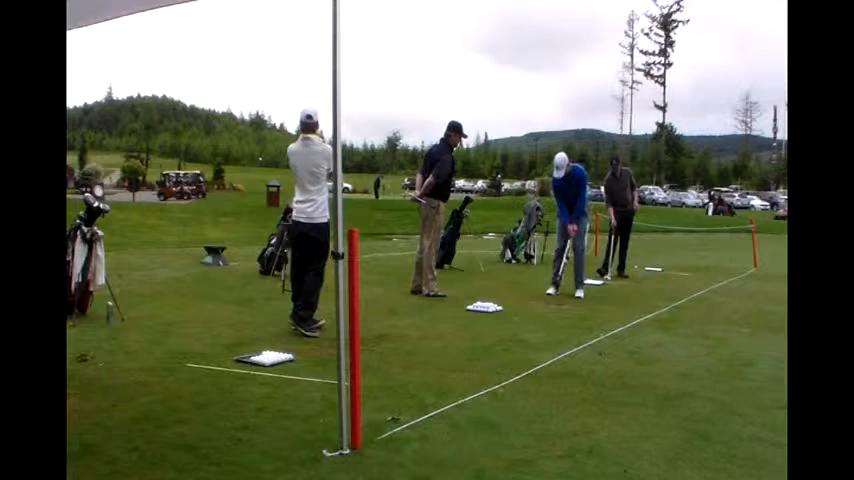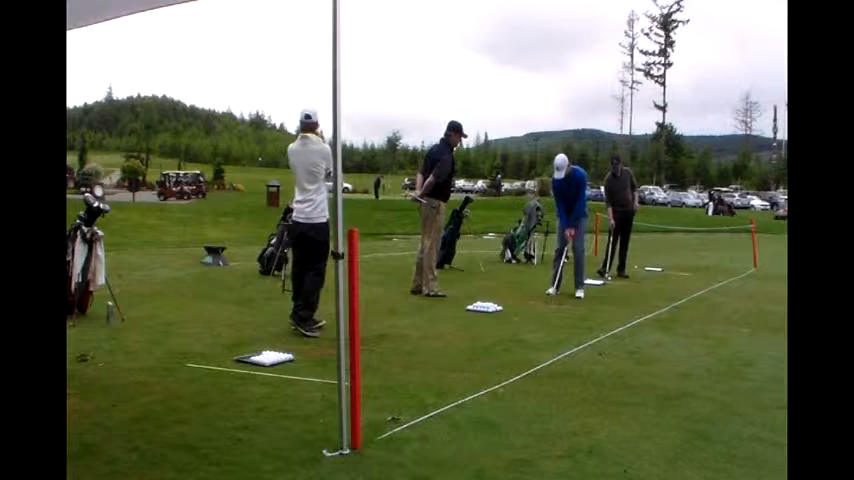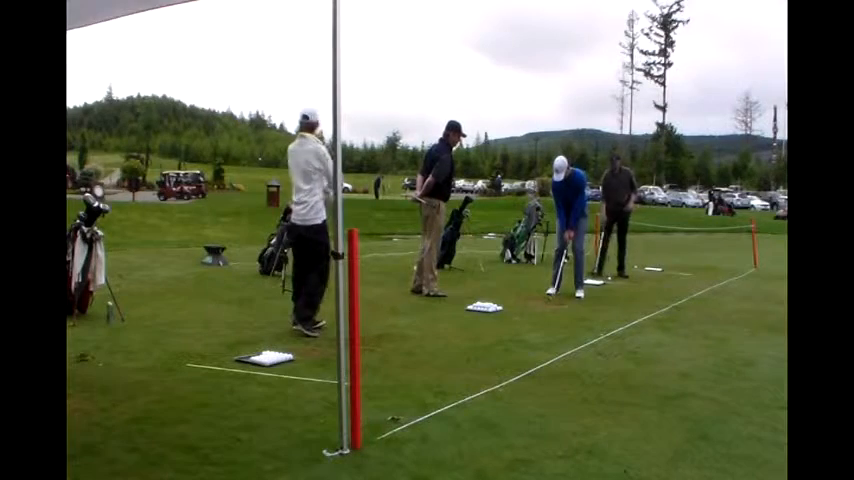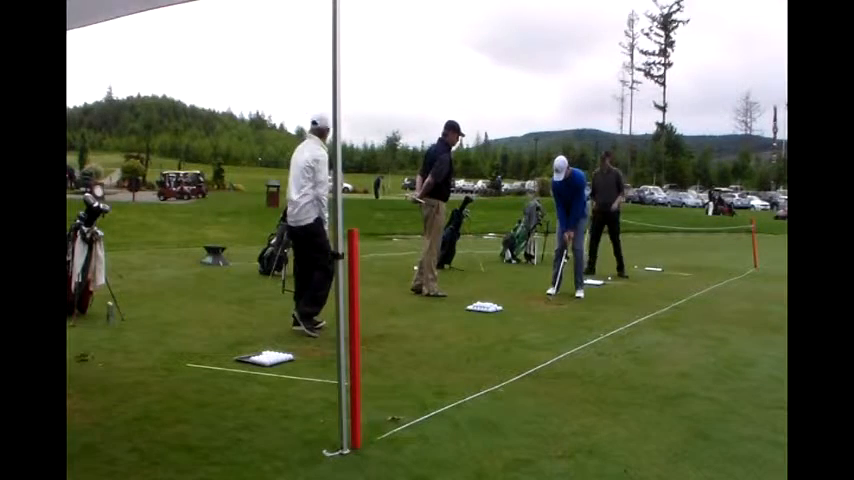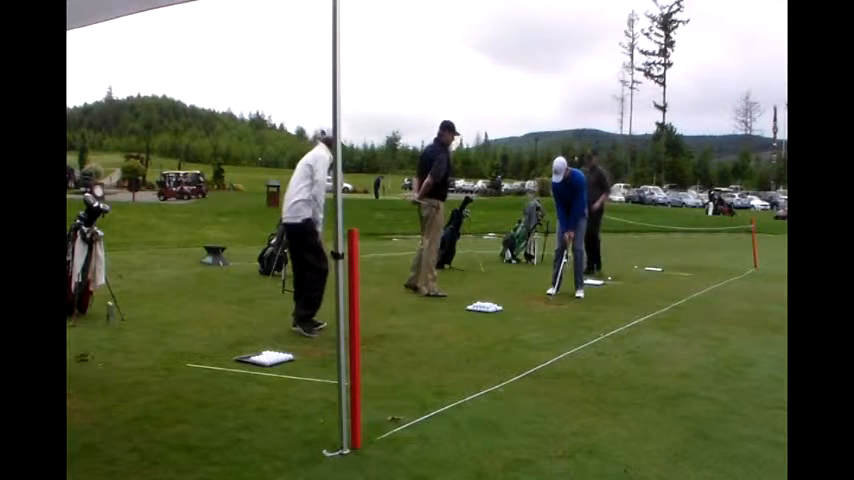
dt=0.3s
person 1, frame 1
left shoulder: (292, 150)
right shoulder: (325, 150)
left hip: (298, 218)
right hip: (318, 219)
left knee: (299, 268)
right knee: (314, 269)
left ankle: (301, 314)
right ankle: (303, 317)
person 1, frame 2
left shoulder: (292, 150)
right shoulder: (323, 149)
left hip: (298, 217)
right hip: (317, 218)
left knee: (300, 267)
right knee: (315, 269)
left ankle: (301, 315)
right ankle: (303, 317)
person 1, frame 3
left shoulder: (292, 149)
right shoulder: (318, 149)
right elbow: (331, 180)
left wrist: (319, 192)
right wrist: (327, 193)
left hip: (296, 217)
right hip: (314, 218)
left knee: (301, 268)
right knee: (319, 269)
left ankle: (301, 315)
right ankle: (304, 316)
person 1, frame 4
left shoulder: (300, 150)
right shoulder: (319, 152)
right elbow: (321, 190)
right wrist: (325, 223)
left hip: (293, 218)
right hip: (309, 217)
left knee: (303, 268)
right knee: (325, 265)
left ankle: (301, 315)
right ankle: (306, 313)
person 1, frame 5
left shoulder: (313, 154)
right shoulder: (323, 155)
right elbow: (317, 191)
left wrist: (314, 223)
right wrist: (319, 226)
left hip: (290, 217)
right hip: (301, 217)
left knee: (302, 267)
right knee: (318, 266)
left ankle: (302, 316)
right ankle: (303, 317)
person 2, frame 1
left shoulder: (434, 149)
right shoulder: (446, 155)
left elbow: (420, 173)
right elbow: (432, 179)
left wrist: (418, 192)
right wrist: (421, 194)
left hip: (426, 201)
right hip: (434, 203)
left knee: (424, 244)
right knee: (430, 245)
left ankle: (418, 284)
right ankle: (429, 287)
person 2, frame 2
left shoulder: (435, 149)
right shoulder: (446, 155)
left elbow: (421, 173)
right elbow: (433, 179)
left wrist: (418, 191)
right wrist: (421, 194)
left hip: (426, 201)
right hip: (435, 202)
left knee: (425, 244)
right knee: (431, 245)
left ankle: (418, 284)
right ankle: (430, 287)
person 2, frame 3
left shoulder: (434, 149)
right shoulder: (445, 154)
left elbow: (421, 173)
right elbow: (432, 179)
left wrist: (418, 192)
right wrist: (422, 194)
left hip: (427, 201)
right hip: (435, 202)
left knee: (426, 244)
right knee: (432, 245)
left ankle: (418, 284)
right ankle: (430, 287)
person 2, frame 4
left shoulder: (433, 149)
right shoulder: (444, 154)
left elbow: (421, 174)
right elbow: (432, 179)
left wrist: (418, 192)
right wrist: (421, 194)
left hip: (427, 201)
right hip: (435, 202)
left knee: (429, 244)
right knee: (432, 245)
left ankle: (419, 282)
right ankle: (430, 287)
person 2, frame 5
left shoulder: (428, 150)
right shoulder: (442, 154)
left elbow: (418, 175)
right elbow: (431, 179)
left wrist: (416, 194)
right wrist: (420, 196)
left hip: (424, 202)
right hip: (434, 202)
left knee: (425, 242)
right knee: (431, 244)
left ankle: (413, 280)
right ankle: (429, 287)
person 3, frame 1
left shoulder: (580, 173)
right shoulder: (556, 178)
left elbow: (581, 198)
right elbow: (561, 202)
left wrist: (574, 222)
right wrist: (568, 223)
left hip: (579, 213)
right hip: (564, 214)
left knee: (578, 248)
right knee: (560, 248)
left ankle: (579, 286)
right ankle: (555, 284)
person 3, frame 2
left shoulder: (580, 175)
right shoulder: (556, 180)
left elbow: (580, 201)
right elbow: (560, 204)
left wrist: (572, 226)
right wrist: (565, 227)
left hip: (579, 214)
right hip: (564, 214)
left knee: (578, 248)
right knee: (560, 248)
left ankle: (579, 286)
right ankle: (555, 285)
person 3, frame 3
left shoulder: (579, 177)
right shoulder: (556, 181)
left elbow: (578, 203)
right elbow: (559, 206)
left wrist: (571, 228)
right wrist: (565, 229)
left hip: (579, 215)
right hip: (563, 215)
left knee: (578, 249)
right knee: (560, 248)
left ankle: (579, 286)
right ankle: (555, 284)
person 3, frame 4
left shoulder: (579, 177)
right shoulder: (555, 182)
left elbow: (578, 204)
right elbow: (559, 206)
left wrist: (571, 228)
right wrist: (564, 229)
left hip: (579, 215)
right hip: (564, 214)
left knee: (577, 249)
right knee: (560, 248)
left ankle: (579, 287)
right ankle: (555, 285)
person 3, frame 5
left shoulder: (579, 178)
right shoulder: (555, 182)
left elbow: (578, 204)
right elbow: (559, 206)
left wrist: (571, 229)
right wrist: (565, 230)
left hip: (579, 215)
right hip: (564, 215)
left knee: (577, 249)
right knee: (560, 248)
left ankle: (579, 287)
right ankle: (555, 284)
person 4, frame 1
left shoulder: (627, 172)
right shoulder: (608, 180)
left elbow: (634, 187)
right elbow: (608, 201)
left wrist: (635, 201)
right wrist: (612, 218)
left hip: (629, 211)
right hip: (617, 212)
left knee: (625, 241)
right knee: (612, 240)
left ankle: (621, 269)
right ankle: (606, 268)
person 4, frame 2
left shoulder: (628, 172)
right shoulder: (609, 180)
left elbow: (634, 187)
right elbow: (608, 201)
left wrist: (636, 201)
right wrist: (611, 218)
left hip: (629, 211)
right hip: (616, 212)
left knee: (625, 241)
right knee: (612, 241)
left ankle: (621, 269)
right ankle: (606, 268)
person 4, frame 3
left shoulder: (627, 173)
right shoulder: (606, 176)
left elbow: (634, 189)
right elbow: (604, 196)
left wrist: (631, 202)
right wrist: (603, 213)
left hip: (624, 211)
right hip: (610, 211)
left knee: (622, 240)
right knee: (604, 239)
left ankle: (621, 269)
right ankle: (599, 268)
person 4, frame 4
left shoulder: (616, 173)
right shoulder: (596, 174)
left elbow: (622, 191)
left wrist: (616, 203)
right wrist: (592, 209)
left hip: (612, 211)
right hip: (598, 211)
left knee: (615, 240)
right knee: (593, 240)
left ankle: (621, 269)
right ankle: (590, 267)
person 4, frame 5
left shoulder: (600, 172)
right shoulder: (586, 172)
left elbow: (607, 191)
left wrist: (599, 203)
left hip: (596, 209)
right hip: (587, 208)
left knee: (593, 235)
right knee: (587, 237)
left ankle: (598, 266)
right ankle: (590, 266)
